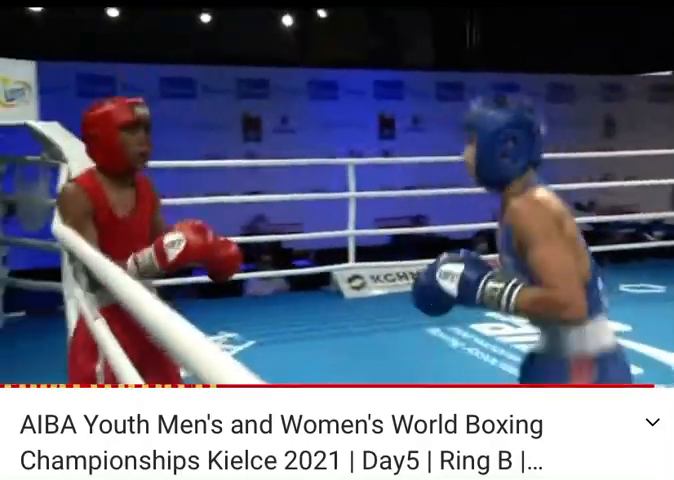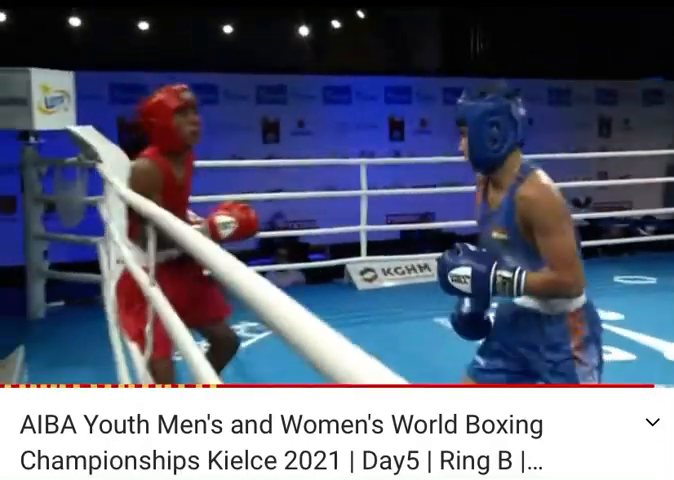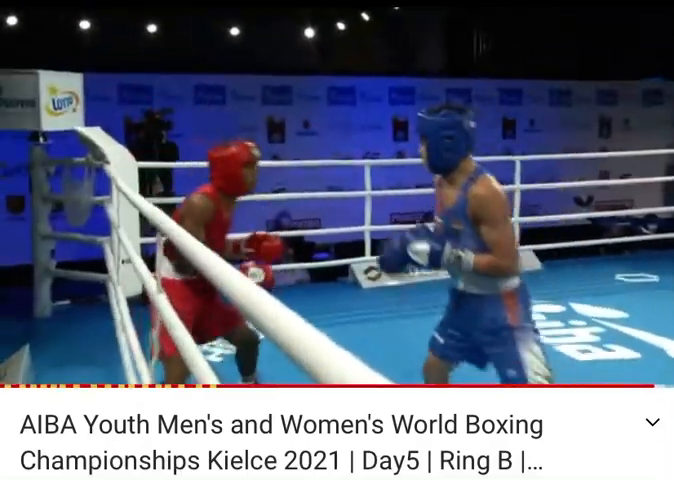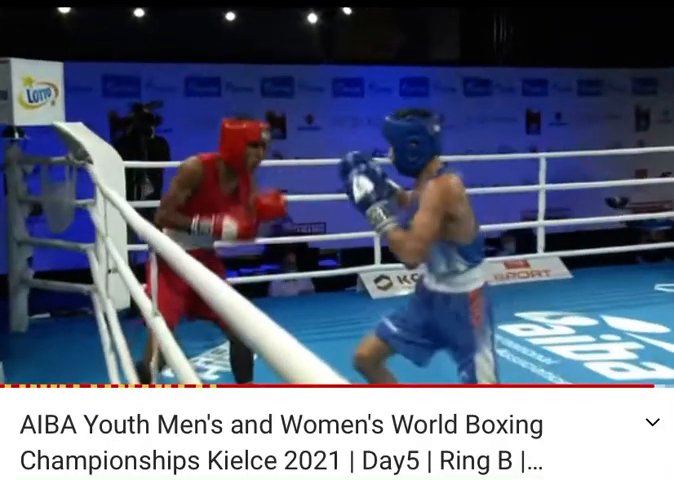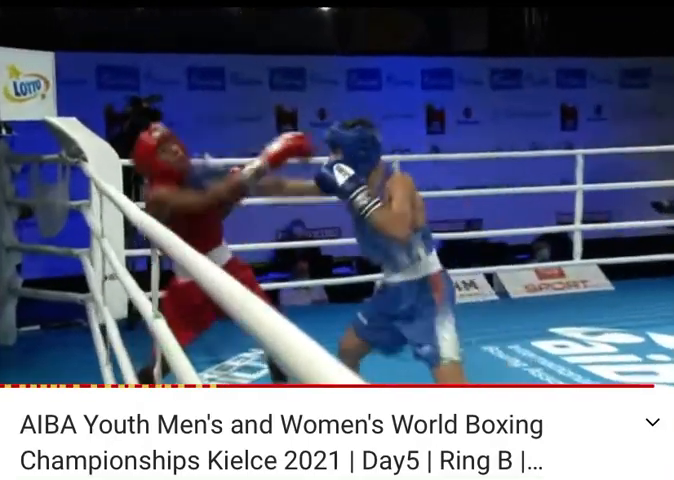
dt=0.3s
person 1, frame 1
left shoulder: (531, 207)
right shoulder: (519, 201)
left elbow: (570, 305)
left wrist: (482, 288)
right wrist: (476, 279)
left hip: (587, 371)
right hip: (561, 361)
person 1, frame 2
left shoulder: (536, 193)
right shoulder: (485, 184)
left elbow: (569, 280)
left wrist: (491, 277)
right wrist: (475, 294)
left hip: (562, 329)
right hip: (516, 318)
person 1, frame 3
left shoulder: (484, 192)
right shoulder: (443, 182)
left elbow: (507, 264)
left wrist: (444, 255)
right wrist: (412, 244)
left hip: (500, 306)
right hip: (463, 301)
right knee: (432, 374)
person 1, frame 4
left shoulder: (443, 188)
right shoulder: (411, 176)
left elbow: (411, 253)
right elbow: (409, 203)
left wrist: (371, 204)
right wrist: (378, 184)
left hip: (464, 303)
right hip: (429, 297)
right knee: (364, 358)
person 1, frame 5
left shoulder: (398, 183)
right shoulder: (343, 180)
left elbow: (400, 232)
right elbow: (292, 186)
left wrist: (355, 192)
left hip: (425, 288)
right hip: (393, 288)
left knee: (451, 386)
right knee: (348, 352)
person 2, frame 1
left shoulder: (145, 188)
right shoulder: (77, 195)
right elbow: (89, 274)
left wrist: (209, 250)
right wrist: (154, 258)
right hip: (105, 323)
person 2, frame 2
left shoulder: (182, 159)
right shoulder: (147, 168)
right elbow: (153, 237)
left wrist: (197, 222)
right wrist: (208, 228)
left hip: (179, 266)
left knee: (227, 339)
right knee: (163, 375)
person 2, frame 3
left shoulder: (226, 200)
right shoulder: (202, 203)
right elbow: (188, 260)
left wrist: (248, 246)
right wrist: (243, 274)
left hip: (200, 286)
right hip: (175, 287)
left knee: (248, 340)
right knee: (176, 381)
person 2, frame 4
left shoulder: (243, 177)
right shoulder: (195, 168)
left elbow: (244, 225)
right elbow: (163, 216)
left wrist: (264, 211)
right wrist: (215, 225)
left hip: (203, 261)
right hip: (170, 261)
left knee: (240, 333)
right knee: (161, 348)
person 2, frame 5
left shoulder: (195, 176)
right shoulder: (159, 196)
left elbow: (218, 206)
right elbow: (212, 200)
right wrist: (265, 160)
left hip: (228, 271)
right hip: (193, 285)
right knee: (165, 361)
